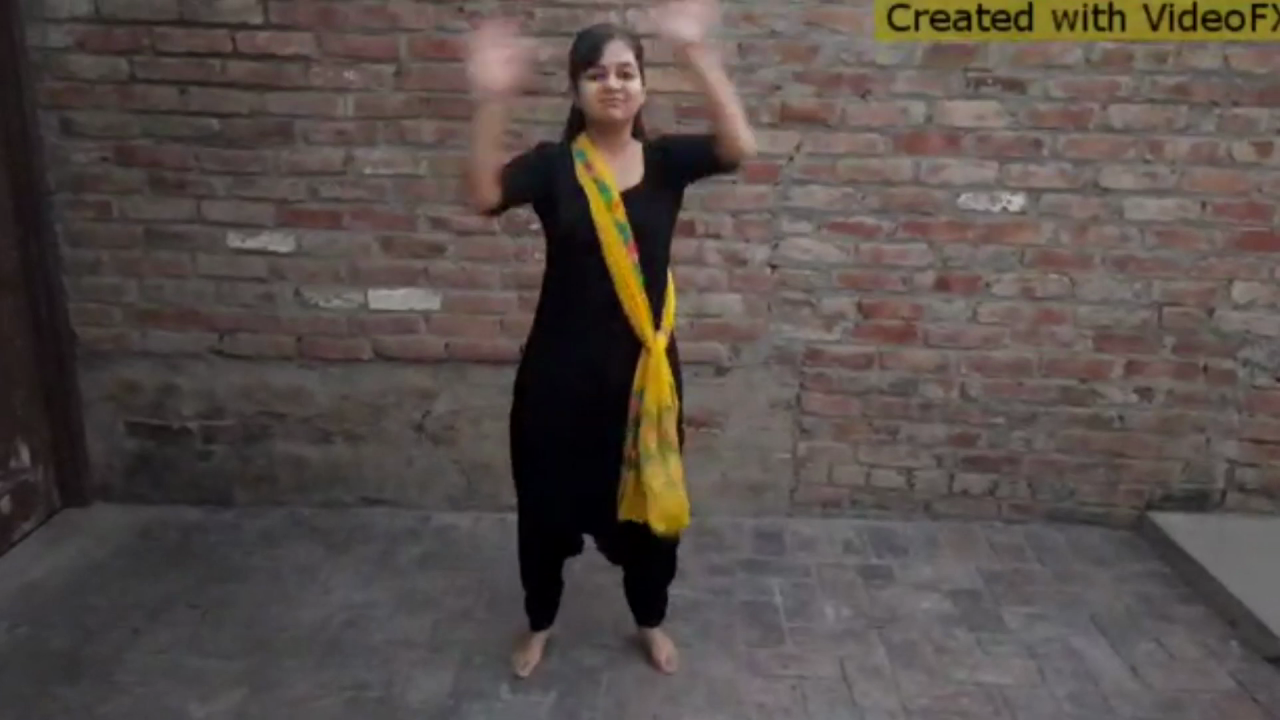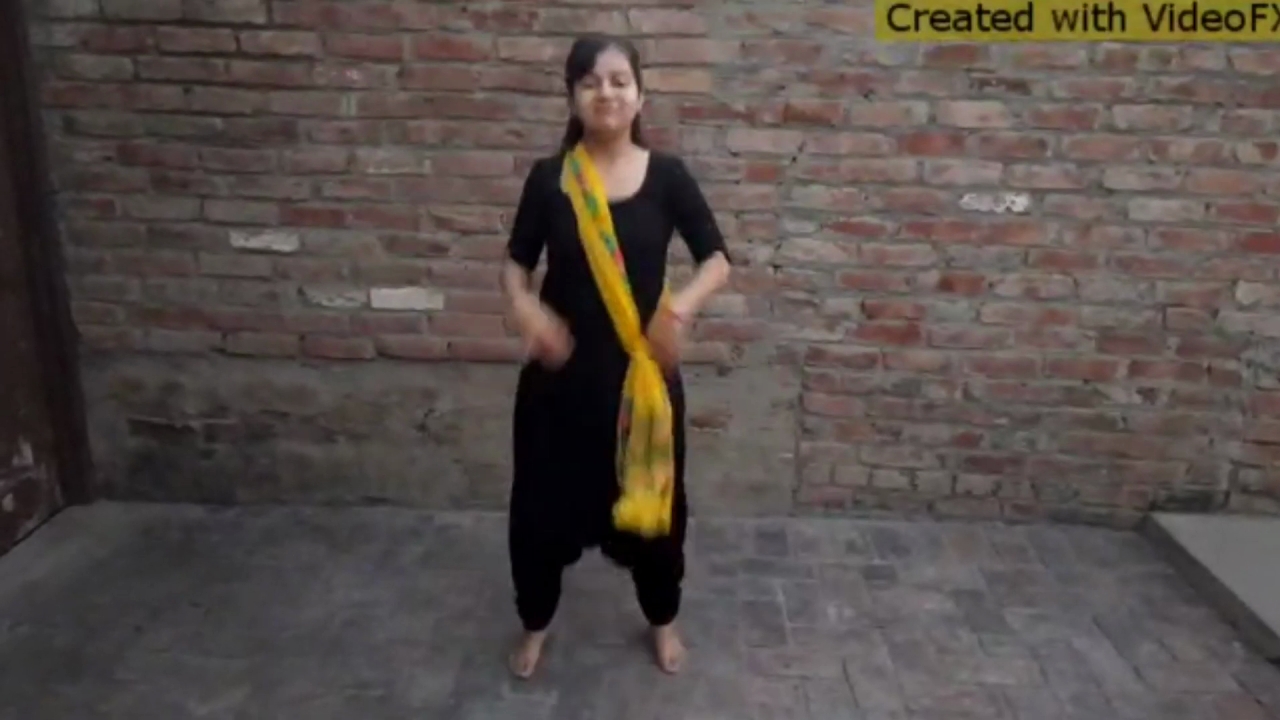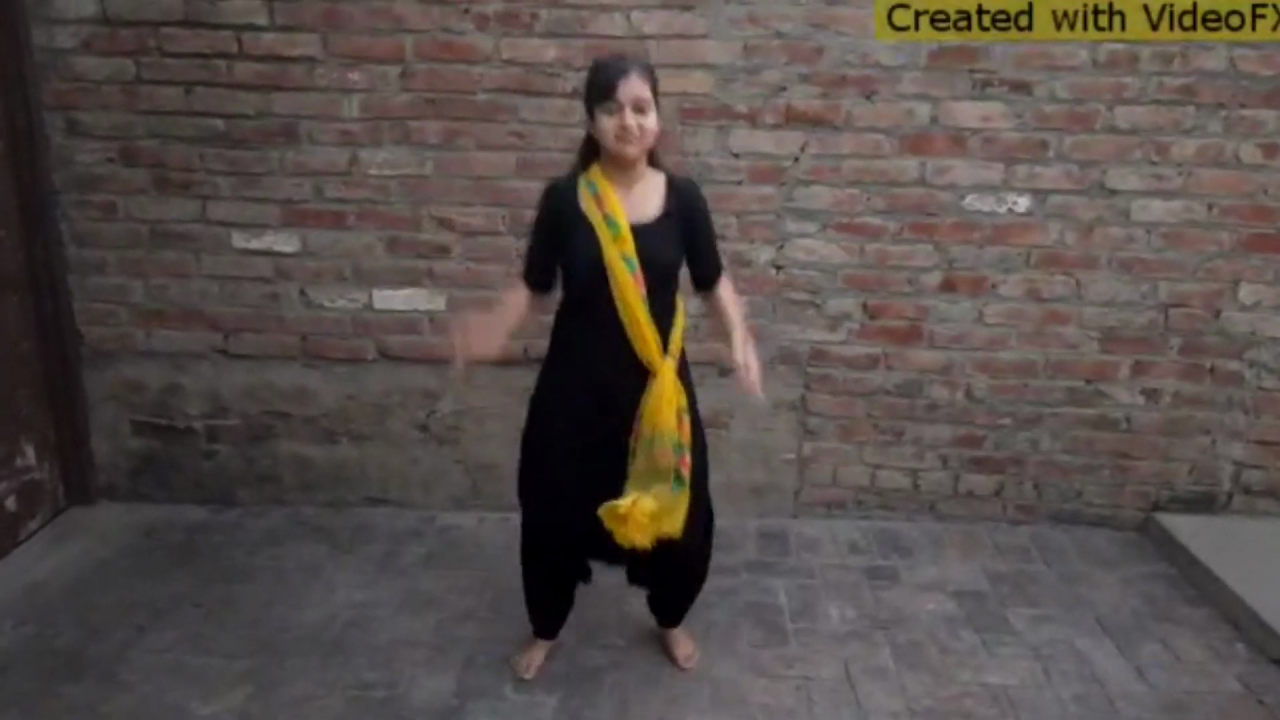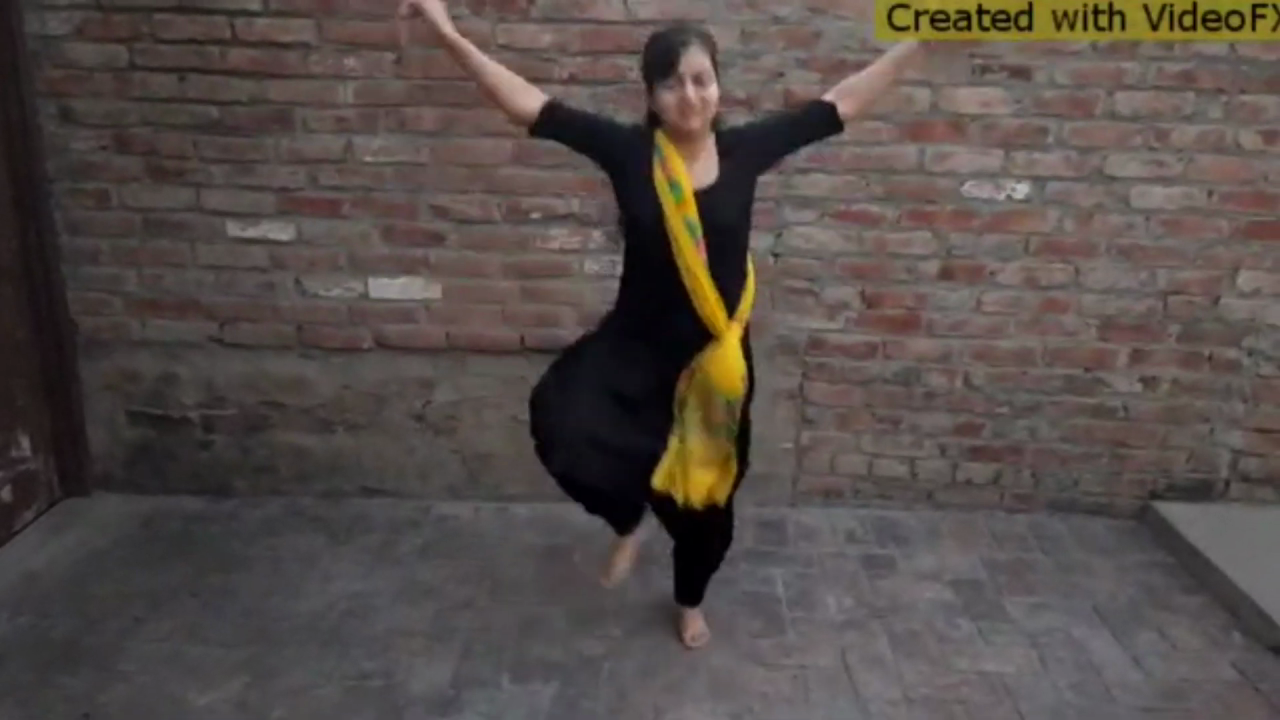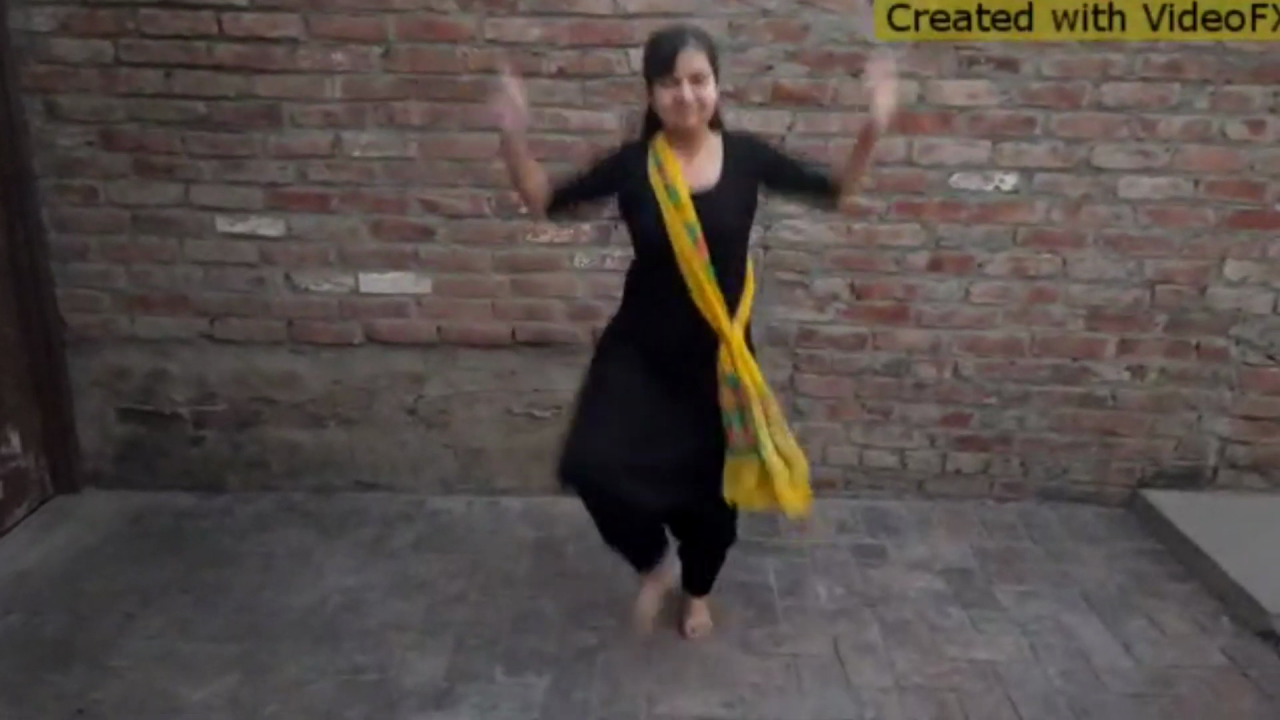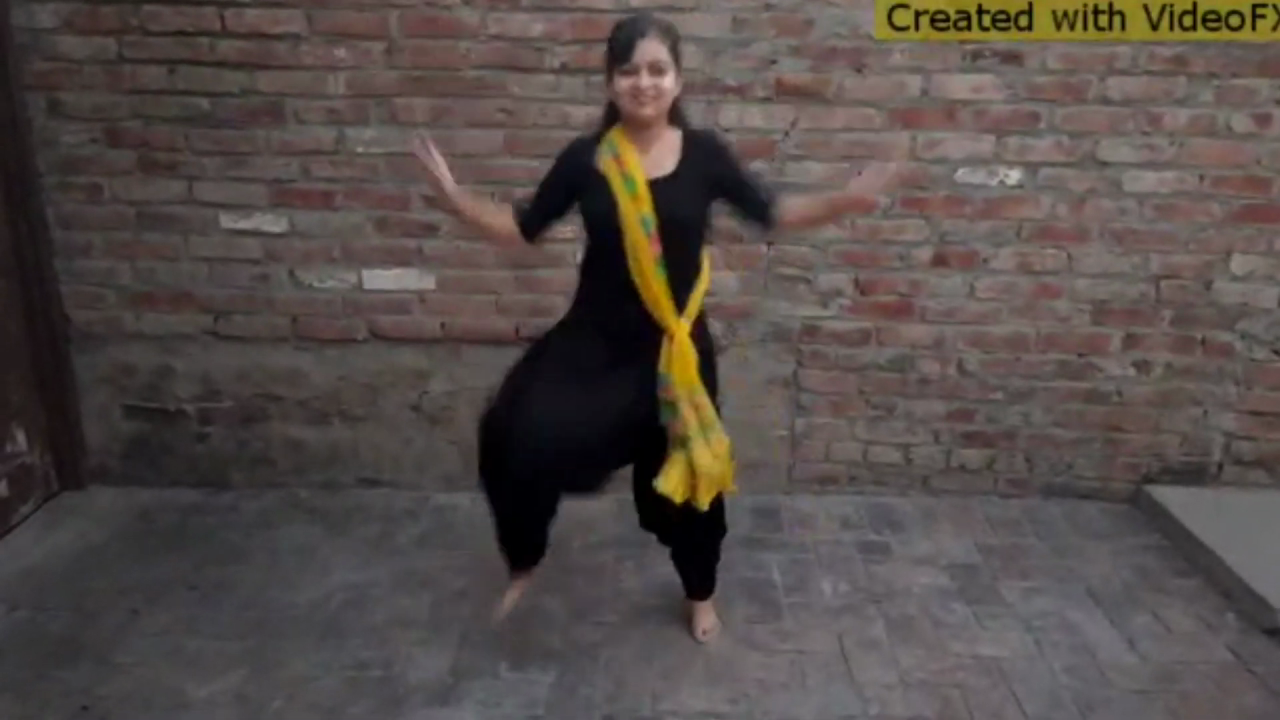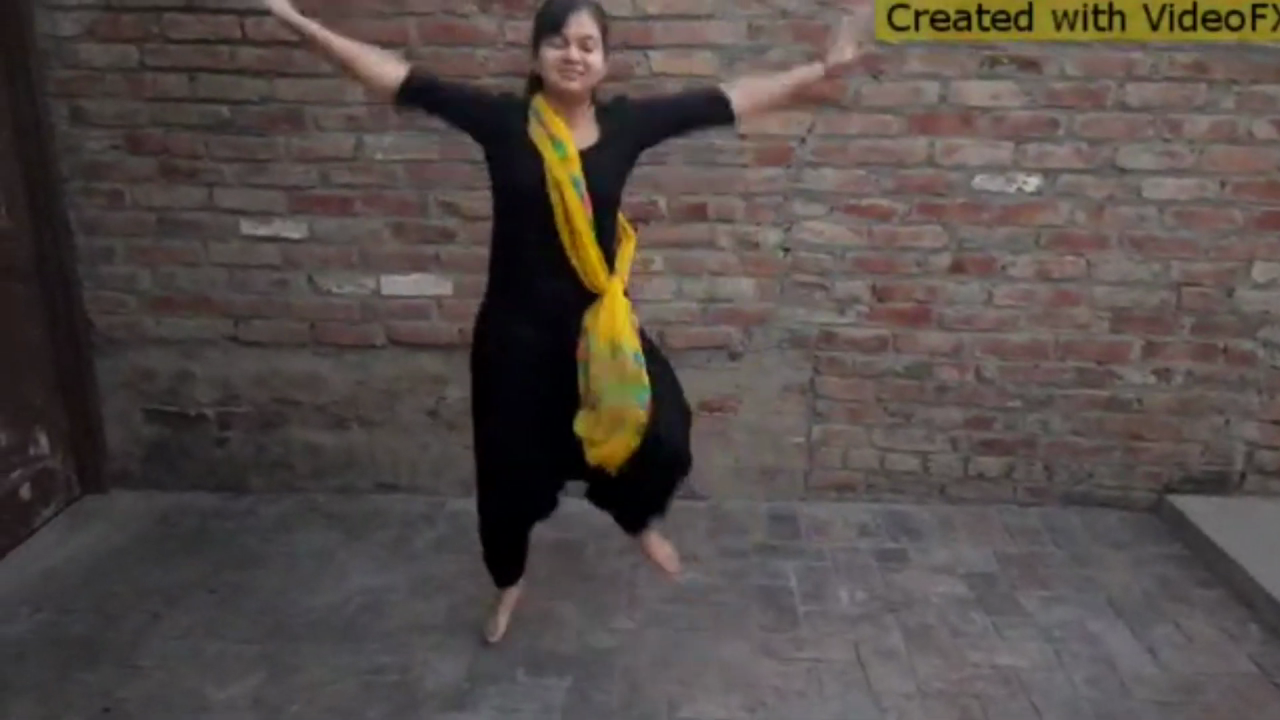
dt=0.4s
person 1, frame 1
left shoulder: (670, 159)
right shoulder: (550, 165)
left elbow: (737, 147)
right elbow: (482, 196)
right wrist: (492, 99)
left hip: (642, 363)
right hip: (561, 363)
left knee: (648, 497)
right knee: (547, 499)
left ankle: (651, 621)
right ankle: (539, 624)
person 1, frame 2
left shoulder: (667, 174)
right shoulder: (548, 178)
left elbow: (716, 257)
right elbow: (518, 261)
left wrist: (683, 305)
right wrist: (525, 307)
left hip: (643, 371)
right hip: (561, 371)
left knee: (654, 502)
right knee: (543, 503)
left ankle: (662, 619)
right ankle: (535, 623)
person 1, frame 3
left shoulder: (682, 197)
right shoulder: (564, 199)
left elbow: (713, 282)
right elbow: (534, 284)
left wrist: (740, 342)
right wrist: (494, 328)
left hip: (658, 388)
right hip: (575, 389)
left knee: (683, 520)
right knee: (555, 518)
left ankle: (671, 620)
right ankle: (544, 631)
person 1, frame 4
left shoulder: (747, 148)
right shoulder: (623, 147)
left elbow: (838, 106)
right elbow: (531, 106)
left hip: (716, 350)
right hip: (633, 345)
left knee: (706, 486)
right knee: (561, 424)
left ankle: (690, 601)
right ankle: (627, 518)
person 1, frame 5
left shoulder: (748, 154)
right shoulder: (630, 163)
left elbow: (835, 188)
right elbow: (545, 202)
left wrist: (874, 128)
right wrist: (514, 138)
left hip: (716, 353)
right hip: (639, 351)
left knee: (710, 485)
right knee: (598, 468)
left ankle: (697, 589)
right ankle: (654, 562)
person 1, frame 6
left shoulder: (704, 152)
right shoulder: (585, 158)
left elbow: (771, 214)
right elbow: (523, 230)
left wrist: (844, 200)
right wrist: (454, 199)
left hip: (676, 346)
right hip: (592, 342)
left knee: (684, 482)
right knee: (514, 442)
left ankle: (700, 593)
right ankle: (523, 561)
person 1, frame 7
left shoulder: (626, 121)
right shoulder: (501, 119)
left elbow: (730, 102)
right elbow: (399, 81)
left wrist: (822, 69)
left hip: (598, 320)
right hip: (514, 327)
left knee: (660, 435)
right knee: (510, 466)
left ankle: (638, 517)
right ankle: (508, 581)
